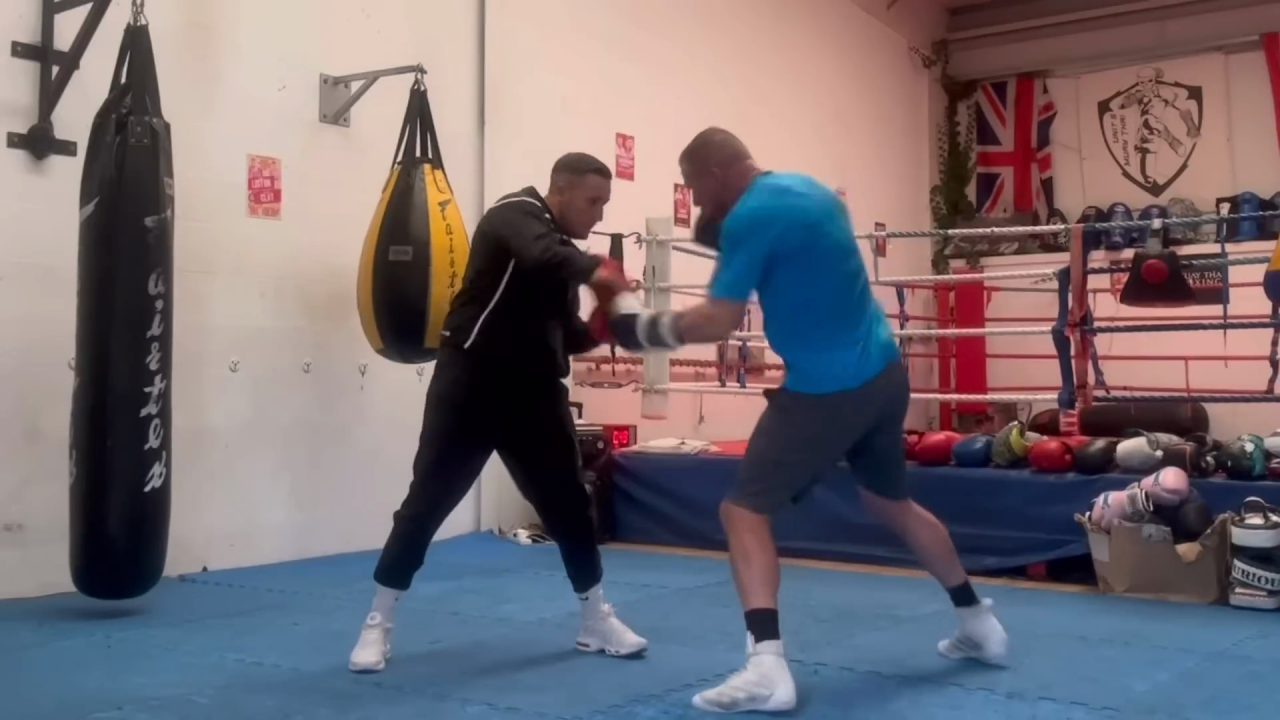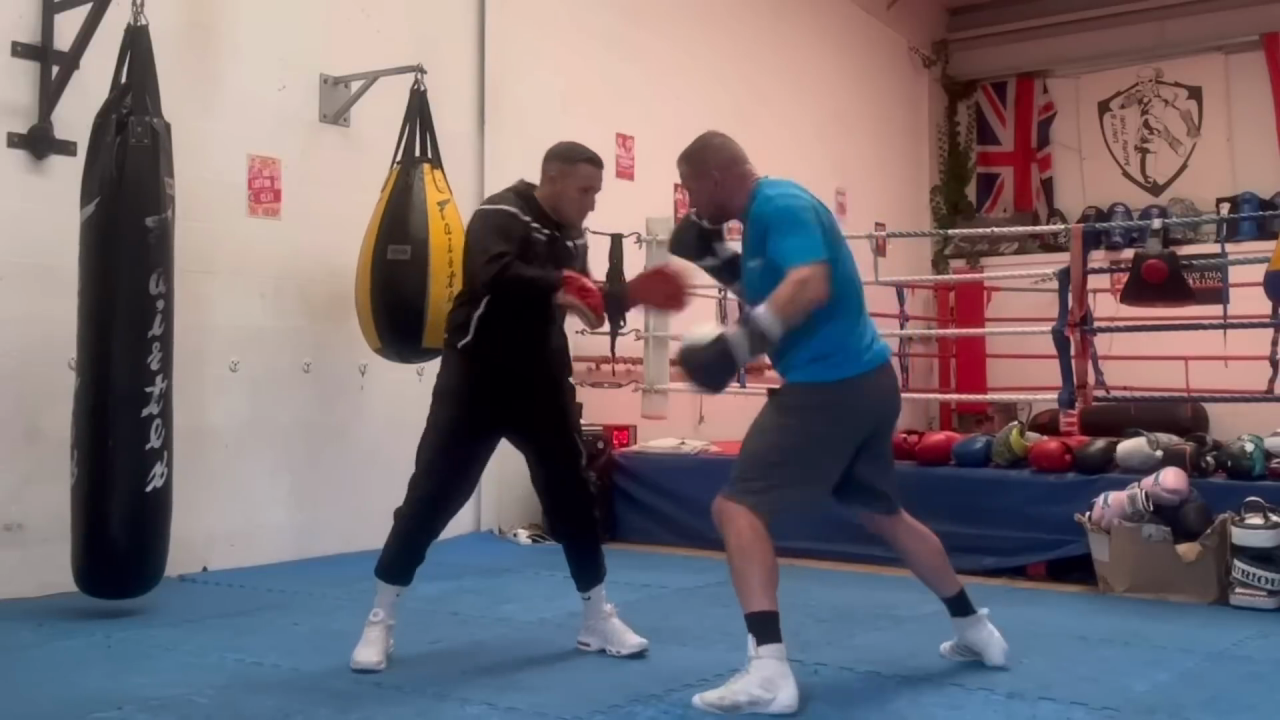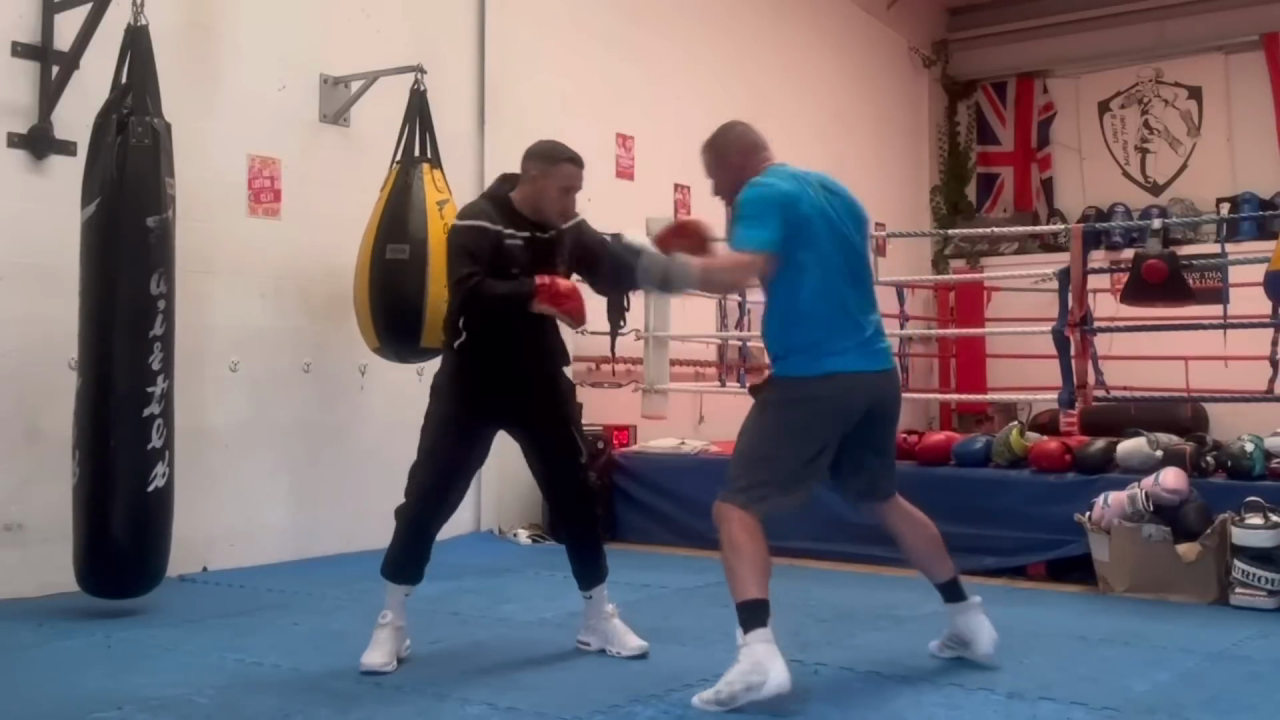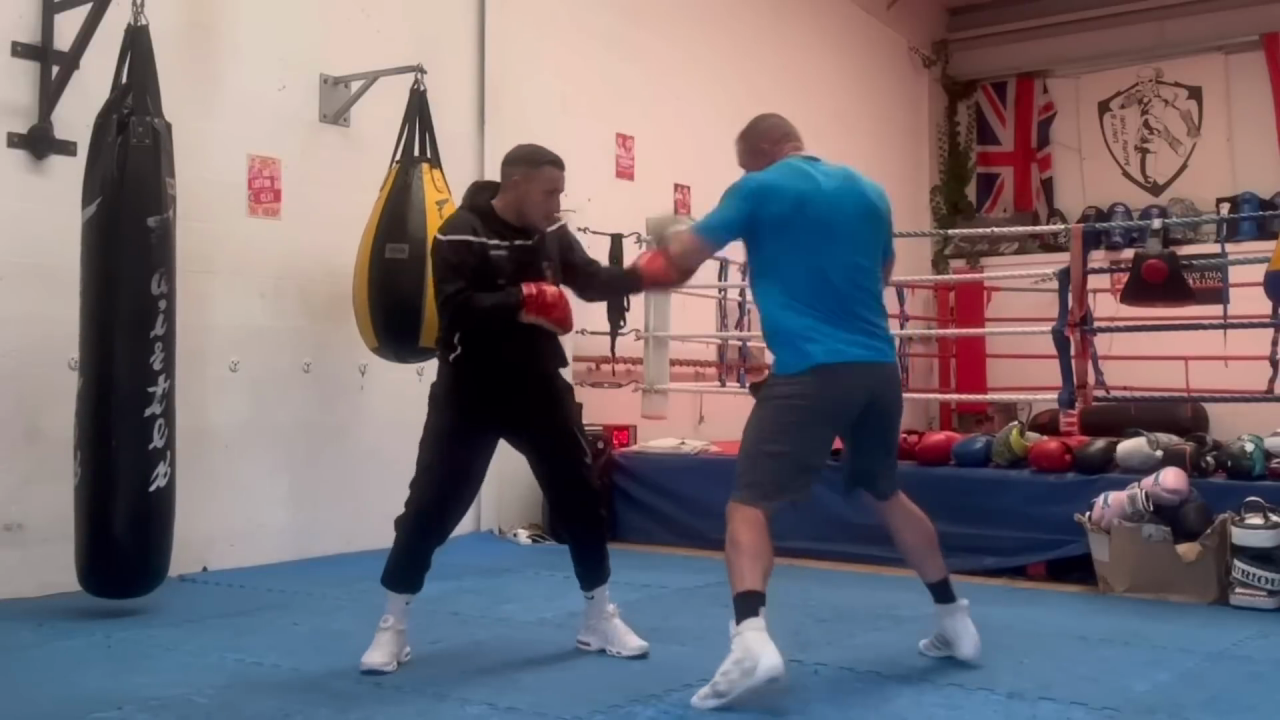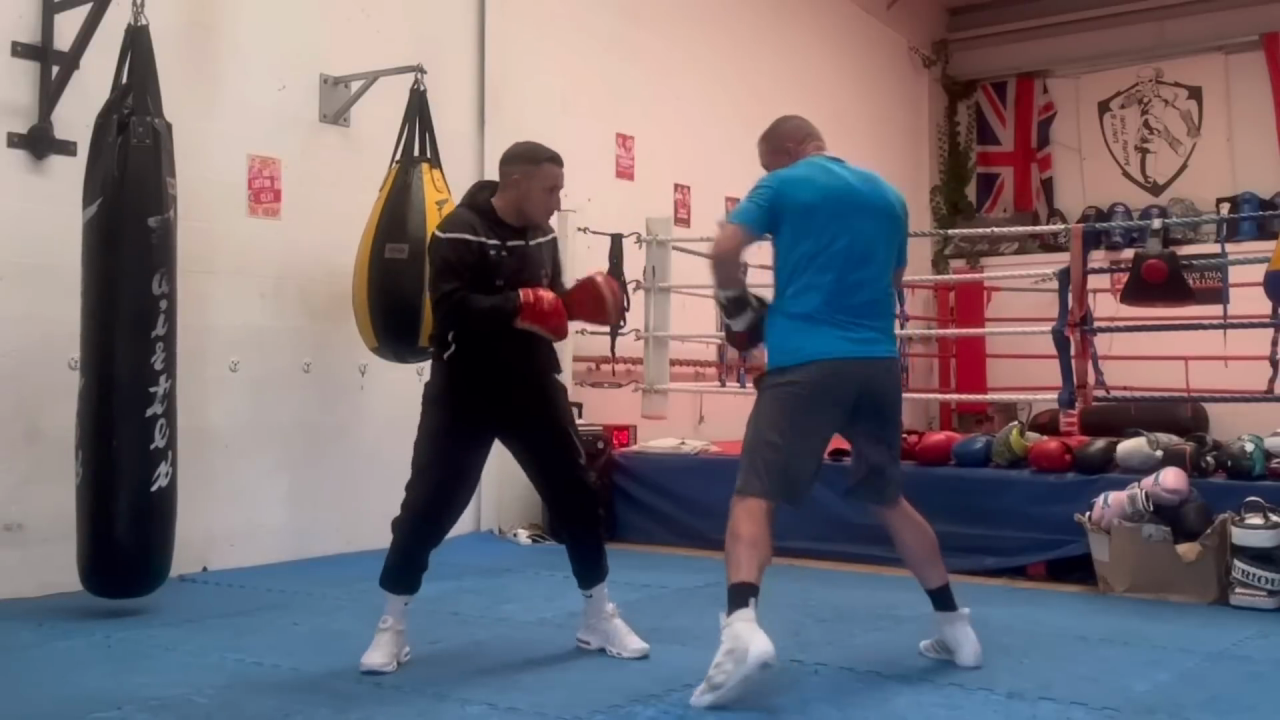
dt=0.1s
person 1, frame 1
left shoulder: (755, 215)
right shoulder: (810, 192)
left elbow: (720, 320)
left wrist: (642, 323)
left hip: (828, 388)
right hip: (883, 369)
left knee: (744, 512)
right knee: (892, 502)
left ankle: (766, 666)
right ankle: (975, 619)
person 1, frame 2
left shoulder: (774, 206)
right shoulder: (779, 204)
left elbow: (809, 286)
left wrist: (737, 339)
right wrist: (714, 257)
left hip: (828, 386)
right hip: (870, 378)
left knee: (736, 509)
right knee: (882, 514)
left ankle: (769, 668)
right ankle: (975, 630)
person 1, frame 3
left shoulder: (763, 195)
right shoulder: (837, 193)
left elbow: (746, 271)
left wrist: (664, 270)
left hip: (809, 379)
right hip: (875, 372)
left knee: (738, 508)
right knee: (883, 497)
left ankle: (760, 654)
right ankle: (968, 618)
person 1, frame 4
left shoulder: (759, 189)
right shoulder: (868, 192)
left elbow: (686, 256)
left wrist: (652, 263)
left hip: (809, 372)
right hip: (878, 366)
left knee: (748, 505)
right knee: (885, 493)
left ankle: (751, 640)
right ankle: (954, 620)
person 1, frame 5
left shoulder: (783, 183)
right shoulder: (888, 194)
left elbow: (724, 252)
left wrist: (737, 307)
left hip: (807, 366)
right hip: (879, 364)
left knee: (751, 496)
right knee: (886, 498)
left ankle: (741, 629)
right ankle: (956, 627)
person 2, frame 1
left shoulder: (566, 247)
right shoulder: (514, 218)
left elbow: (563, 337)
right elbow: (543, 259)
left wrist: (601, 329)
right wrist: (596, 270)
left hip: (535, 389)
right hip: (472, 381)
left knee: (568, 501)
right knee: (429, 500)
left ankle: (597, 618)
right ankle: (378, 625)
person 2, frame 2
left shoulder: (568, 238)
right shoulder: (498, 218)
left elbow: (580, 300)
right elbow: (495, 276)
left wrist: (633, 292)
right wrist: (558, 287)
left hip: (541, 384)
right hip: (475, 377)
left knee: (573, 498)
right knee: (430, 497)
left ankle: (598, 620)
right ankle: (380, 622)
person 2, frame 3
left shoulder: (565, 227)
right shoulder: (476, 224)
left elbow: (610, 270)
right elbow: (471, 294)
right wrist: (532, 294)
left hip: (540, 376)
right hip: (472, 378)
left knee: (575, 495)
right knee: (429, 495)
left ankle: (599, 618)
right ankle: (391, 625)
person 2, frame 4
left shoulder: (550, 231)
right shoulder: (459, 236)
left elbow: (591, 280)
right elbow: (459, 310)
left wrist: (642, 274)
right wrist: (521, 303)
left hip: (538, 384)
right hip: (469, 390)
left knee: (580, 497)
right knee: (431, 506)
left ankle: (599, 618)
right ankle: (392, 628)
person 2, frame 5
left shoulder: (542, 234)
right shoulder: (458, 233)
right elbow: (450, 309)
right wrist: (516, 307)
left hip: (532, 383)
right hip: (464, 388)
left knee: (576, 496)
right knee: (428, 506)
left ankle: (599, 618)
right ankle: (391, 629)
